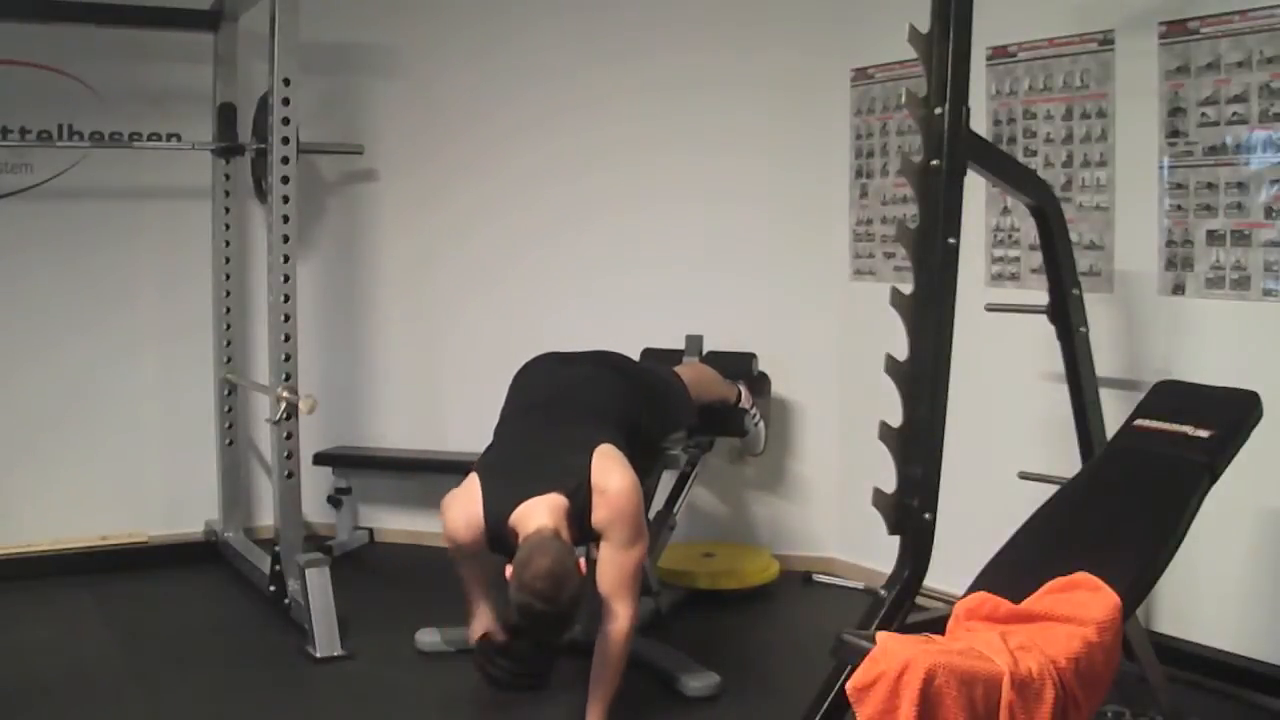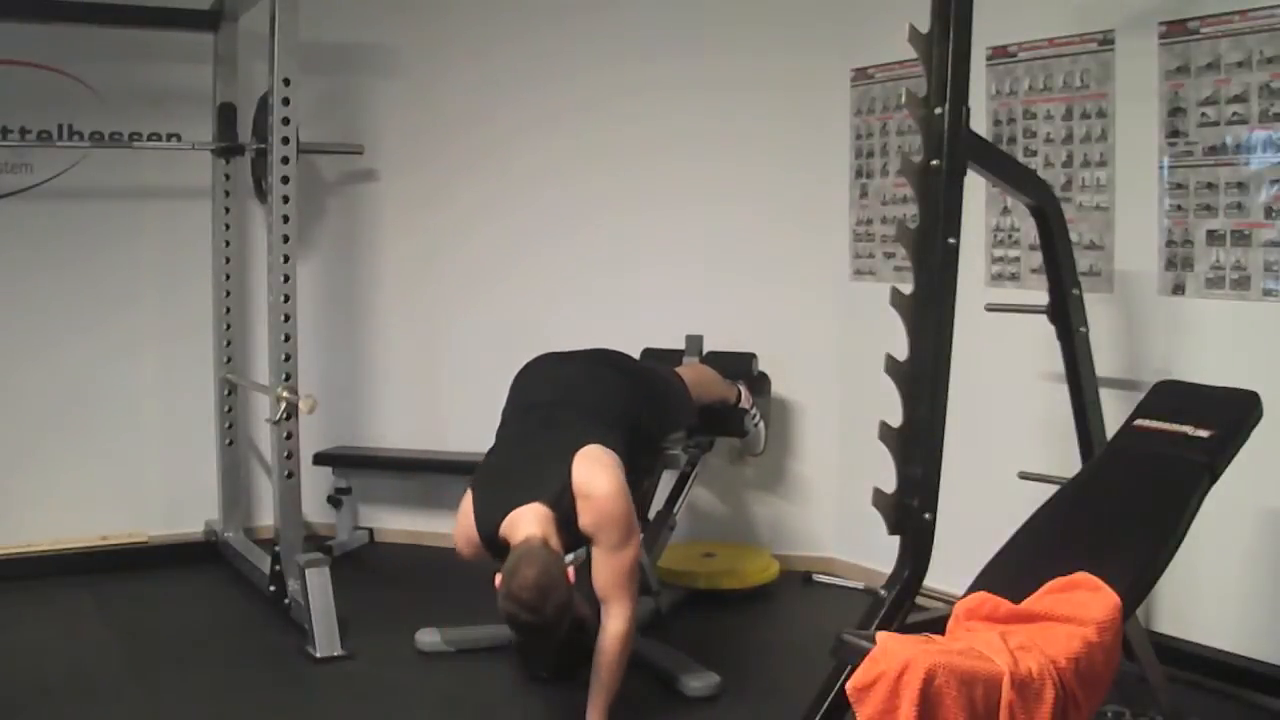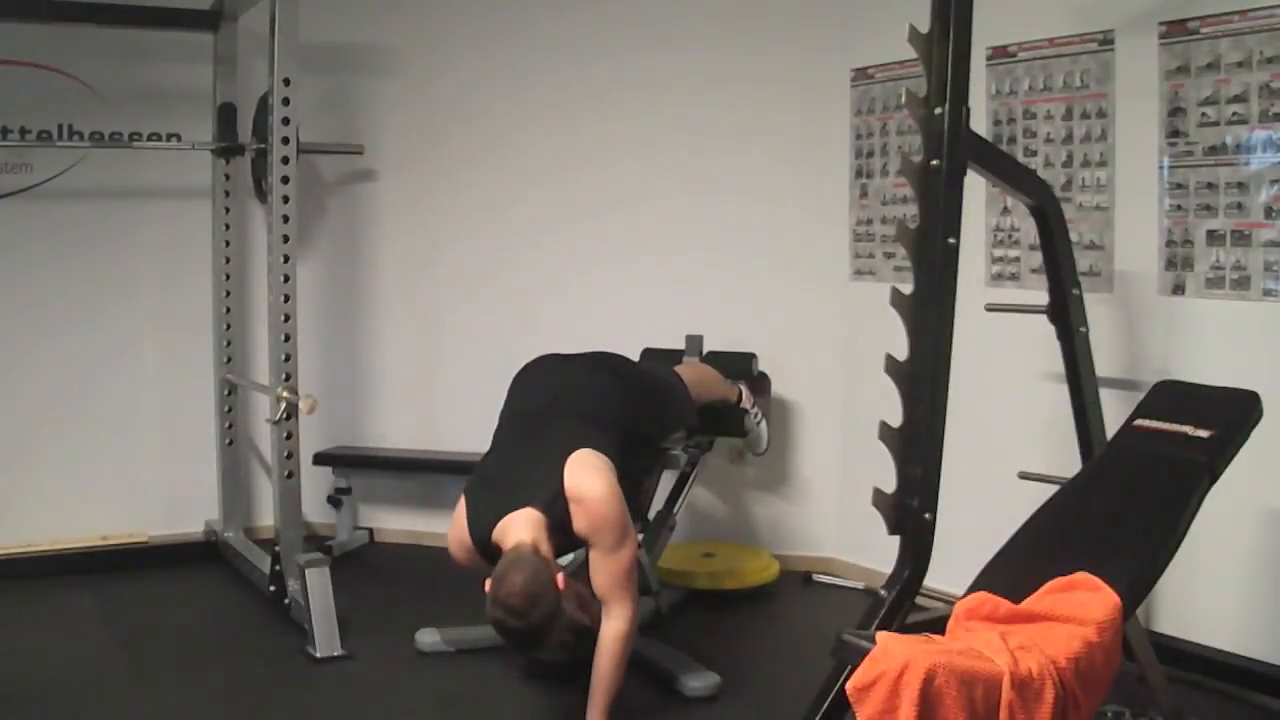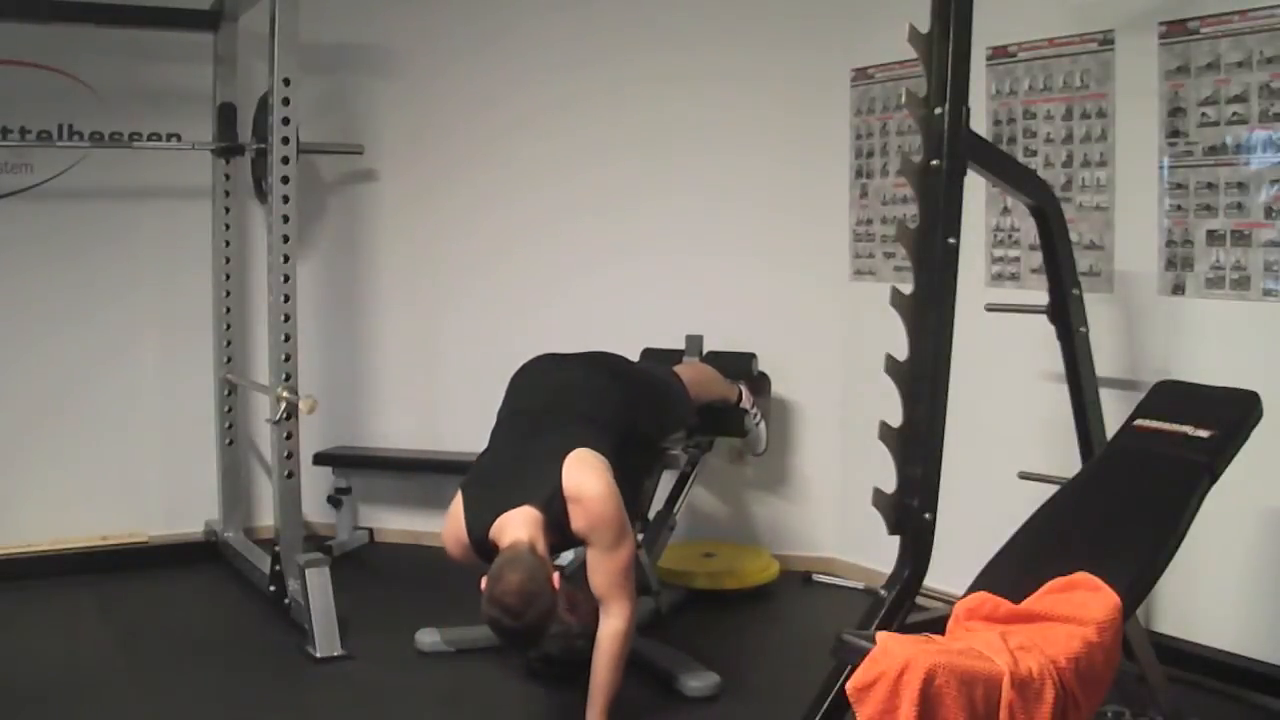
dt=0.2s
person 1, frame 1
left shoulder: (614, 492)
right shoulder: (469, 517)
left elbow: (619, 615)
right wrist: (481, 605)
left hip: (620, 384)
right hip: (539, 377)
left knee: (680, 385)
left ankle: (738, 397)
person 1, frame 2
left shoulder: (600, 494)
right shoulder: (471, 532)
left elbow: (618, 614)
right wrist: (565, 600)
left hip: (619, 382)
left knee: (679, 386)
left ankle: (738, 398)
person 1, frame 3
left shoulder: (591, 496)
right shoulder: (465, 538)
left elbow: (619, 613)
right wrist: (563, 590)
left hip: (615, 386)
right hip: (538, 380)
left knee: (678, 384)
left ankle: (738, 396)
person 1, frame 4
left shoulder: (588, 496)
right shoulder: (460, 533)
left elbow: (617, 613)
right wrist: (552, 591)
left hip: (614, 386)
right hip: (536, 380)
left knee: (678, 384)
left ankle: (738, 397)
